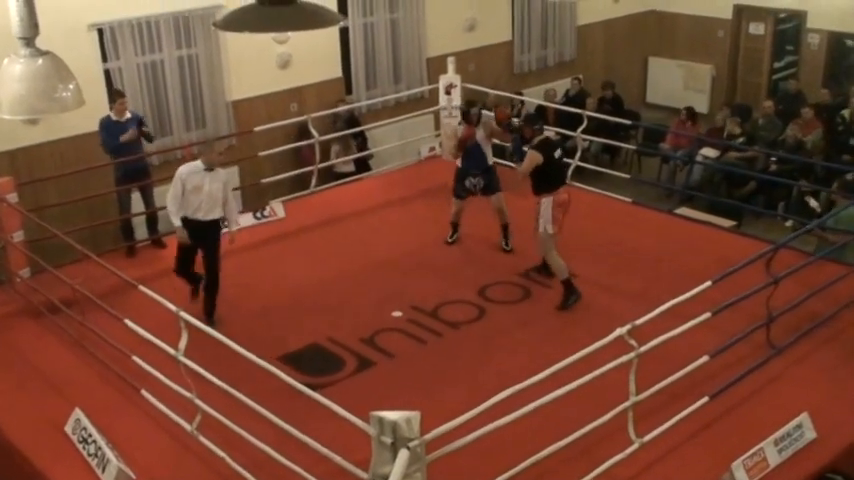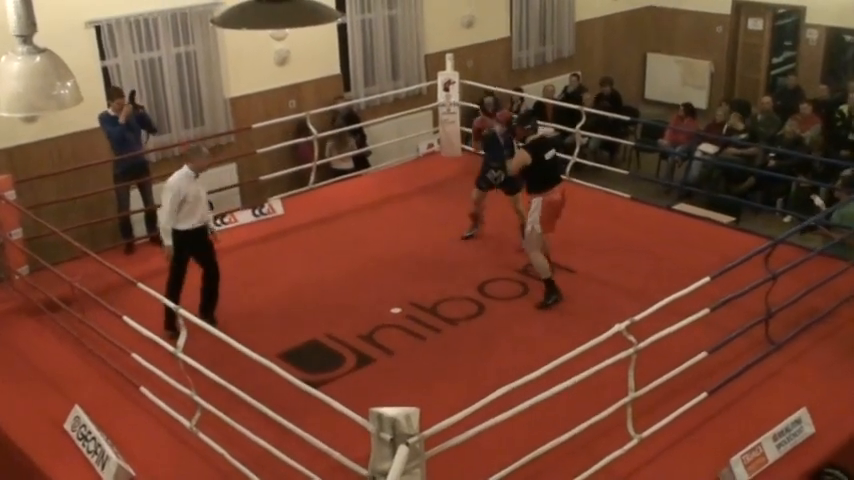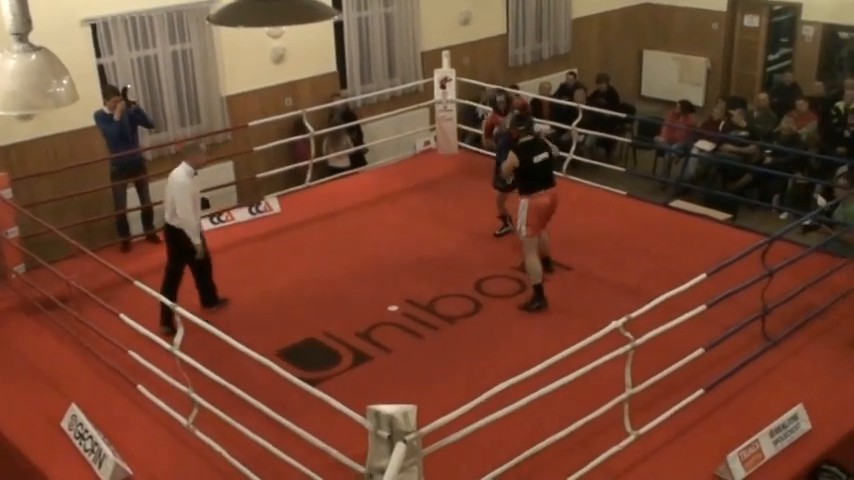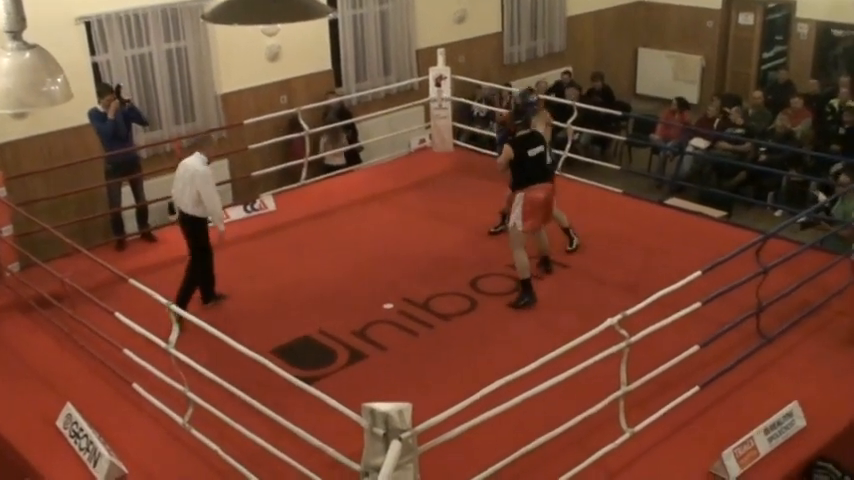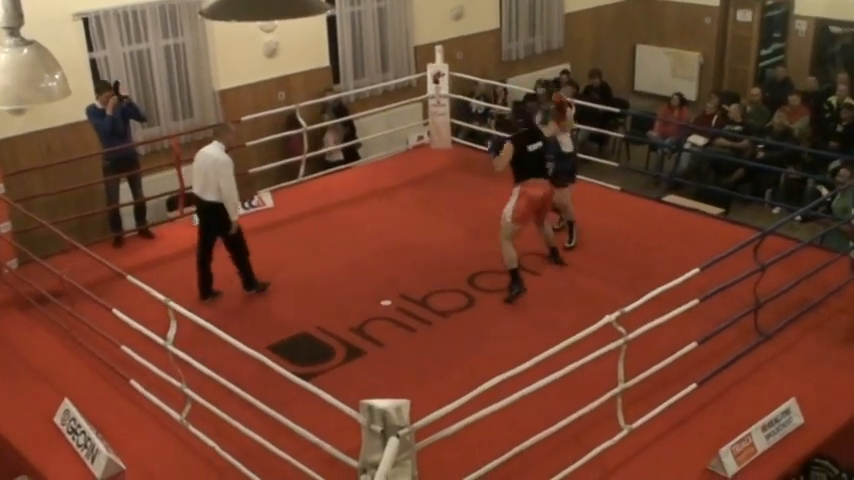
dt=0.3s
person 1, frame 1
left shoulder: (535, 152)
right shoulder: (550, 142)
left elbow: (522, 172)
left hip: (550, 199)
right hip: (559, 194)
left knee: (547, 248)
right knee: (543, 234)
left ankle: (570, 290)
right ankle: (547, 267)
person 1, frame 2
left shoulder: (525, 151)
right shoulder: (547, 141)
left elbow: (511, 170)
left hip: (543, 199)
right hip: (556, 192)
left knee: (532, 248)
right knee: (537, 235)
left ankle: (552, 291)
right ankle: (546, 263)
person 1, frame 3
left shoulder: (516, 152)
right shoulder: (543, 143)
left elbow: (505, 173)
right elbow: (555, 153)
left hip: (532, 201)
right hip: (550, 195)
left knee: (529, 251)
right knee: (538, 229)
left ankle: (539, 297)
right ankle: (546, 262)
person 1, frame 4
left shoulder: (511, 145)
right shoulder: (539, 137)
left elbow: (501, 166)
left hip: (528, 196)
right hip: (546, 190)
left knee: (517, 246)
right knee: (538, 227)
left ankle: (527, 292)
right ankle: (545, 262)
person 1, frame 5
left shoulder: (512, 142)
right shoulder: (538, 133)
left elbow: (500, 166)
left wrist: (495, 152)
left hip: (526, 191)
right hip: (545, 187)
left knee: (505, 238)
right knee: (540, 220)
left ankle: (516, 282)
right ankle: (555, 254)
person 2, frame 1
left shoulder: (222, 176)
right shoulder: (184, 172)
left elbow: (229, 202)
right elbow: (173, 200)
left wrist: (233, 227)
right wrist: (179, 227)
left hip: (211, 226)
right hip: (188, 225)
left knee: (212, 271)
right knee: (181, 267)
left ankle: (209, 314)
right ankle: (196, 281)
person 2, frame 2
left shoulder: (198, 179)
right shoulder: (176, 183)
right elbow: (166, 215)
left wrist: (210, 226)
right wrist: (168, 243)
left hip: (200, 231)
right hip: (181, 235)
left knee: (212, 272)
right knee: (175, 281)
left ankle: (207, 313)
right ankle: (170, 325)
person 2, frame 3
left shoulder: (180, 172)
right shoulder: (183, 181)
right elbow: (187, 215)
right wrist: (197, 241)
left hip: (179, 228)
right hip: (180, 233)
left knee: (202, 264)
right knee: (173, 276)
left ankle: (209, 300)
right ankle: (166, 321)
person 2, frame 4
left shoulder: (185, 163)
right shoulder: (202, 171)
left elbow: (175, 191)
right elbow: (211, 201)
right wrist: (221, 225)
left hip: (184, 216)
right hip: (196, 221)
left knee: (205, 255)
right knee: (196, 266)
left ankle: (208, 294)
right ankle: (178, 309)
person 2, frame 5
left shoulder: (201, 153)
right shoulder: (223, 159)
left elbow: (196, 180)
right elbow: (228, 190)
right wrist: (234, 216)
left hip: (201, 204)
right hip: (217, 208)
left knee: (205, 248)
right knee: (237, 247)
left ankle: (205, 291)
right ankle: (250, 284)
person 3, frame 1
left shoulder: (135, 117)
right shoulder: (105, 123)
left elbow: (150, 139)
right elbow: (106, 148)
left wrist: (147, 132)
right wrist: (124, 138)
left hip: (141, 167)
right hip: (122, 171)
left knee: (150, 205)
right knee: (125, 210)
left ankle: (155, 237)
right ankle: (130, 243)
person 3, frame 2
left shoulder: (133, 112)
right shoulder: (104, 118)
left elbow: (153, 130)
right elbow: (115, 137)
left wrist: (142, 112)
right wrist: (122, 118)
left hip: (141, 163)
right hip: (122, 167)
left knee: (149, 202)
right knee: (123, 208)
left ankle: (153, 234)
right ankle: (128, 241)
person 3, frame 3
left shoulder: (128, 110)
right shoulder: (100, 116)
left elbow: (150, 124)
right elbow: (112, 135)
left wrist: (136, 107)
right wrist: (117, 115)
left hip: (137, 161)
right hip: (118, 165)
left knee: (146, 200)
right knee: (120, 206)
left ankle: (150, 232)
right ankle: (125, 239)
person 3, frame 4
left shoulder: (122, 108)
right shoulder: (94, 114)
left elbow: (144, 122)
right elbow: (106, 134)
left wrist: (129, 104)
right wrist: (111, 113)
left hip: (132, 159)
right hip: (113, 163)
left knee: (141, 198)
right knee: (114, 204)
left ankle: (145, 230)
right ankle: (120, 237)
person 3, frame 5
left shoulder: (120, 104)
right shoulder: (92, 111)
left elbow: (142, 118)
right elbow: (104, 130)
left wrist: (127, 101)
right wrist: (109, 110)
left hip: (130, 155)
right hip: (111, 160)
left knee: (139, 195)
right knee: (113, 201)
left ankle: (142, 227)
right ankle: (117, 234)
person 4, frame 1
left shoulder: (486, 125)
right shoulder: (457, 131)
left elbow: (505, 137)
right elbow: (455, 155)
right wrist: (461, 145)
left hip: (486, 171)
right hip: (465, 172)
left knee: (500, 206)
right knee: (457, 208)
left ankle: (506, 236)
right ankle: (454, 231)
person 4, frame 2
left shoulder: (503, 119)
left wrist: (510, 124)
left hip: (508, 165)
right hip: (490, 165)
left knee: (517, 206)
right knee: (476, 198)
right ankle: (475, 225)
person 4, frame 3
right shoulder: (490, 120)
right elbow: (488, 145)
right wrist: (489, 131)
right hip: (503, 164)
right knee: (499, 200)
right ankle: (507, 224)
person 4, frame 4
left shoulder: (542, 118)
right elbow: (509, 141)
left knee: (550, 208)
right knee: (510, 198)
left ankle: (572, 236)
right ankle: (504, 223)
person 4, frame 5
left shoulder: (562, 109)
left elbow: (567, 126)
right elbow: (543, 132)
left wrist: (564, 110)
left hip: (565, 157)
right hip: (550, 158)
left knee: (564, 200)
left ankle: (572, 233)
right ankle: (564, 219)
